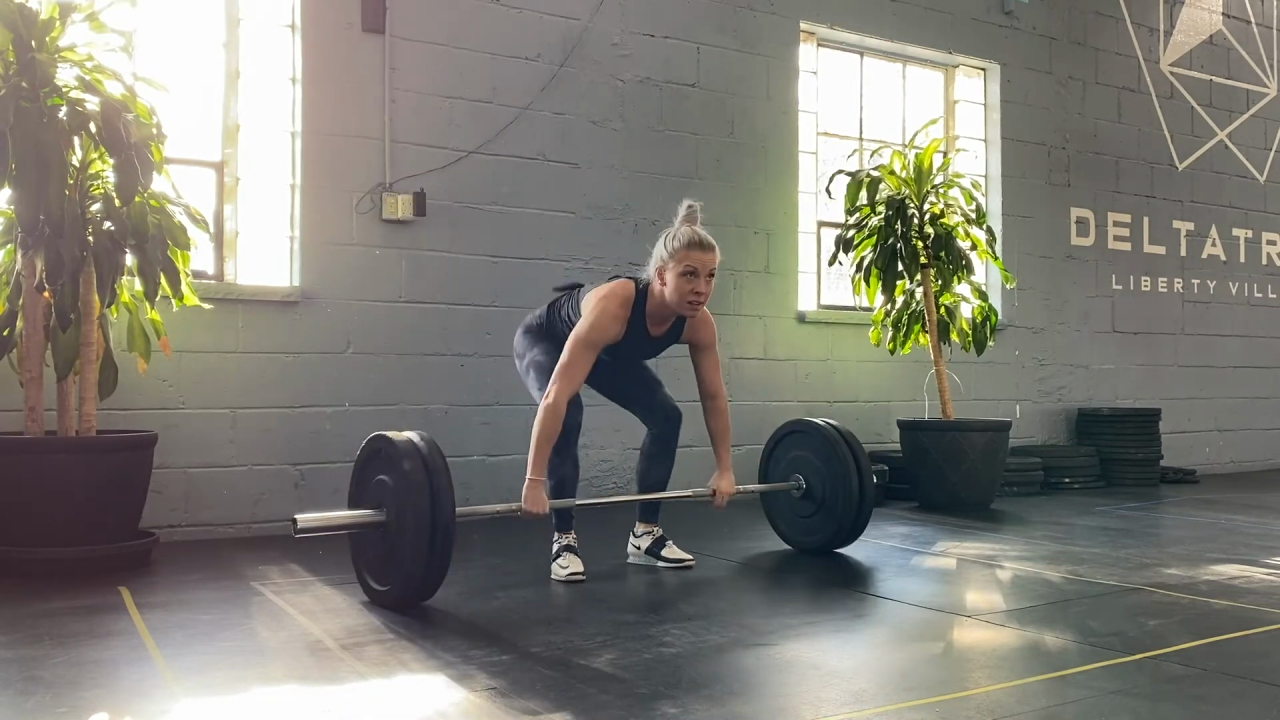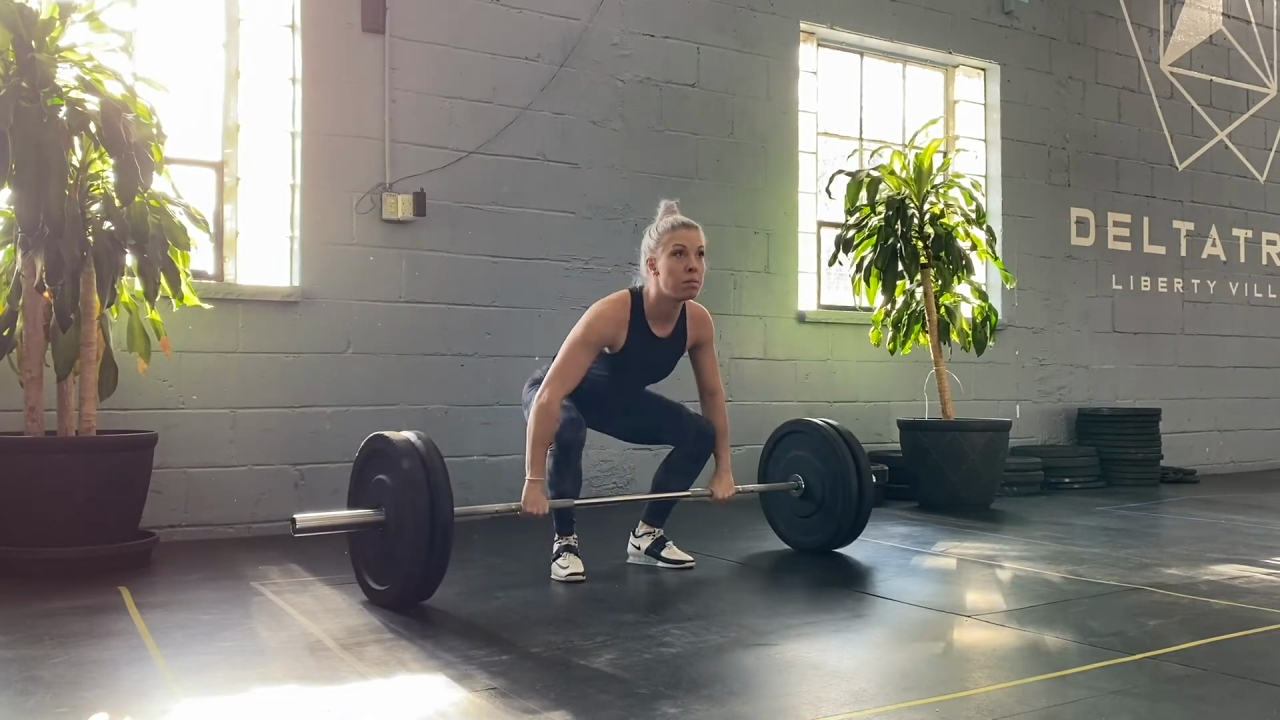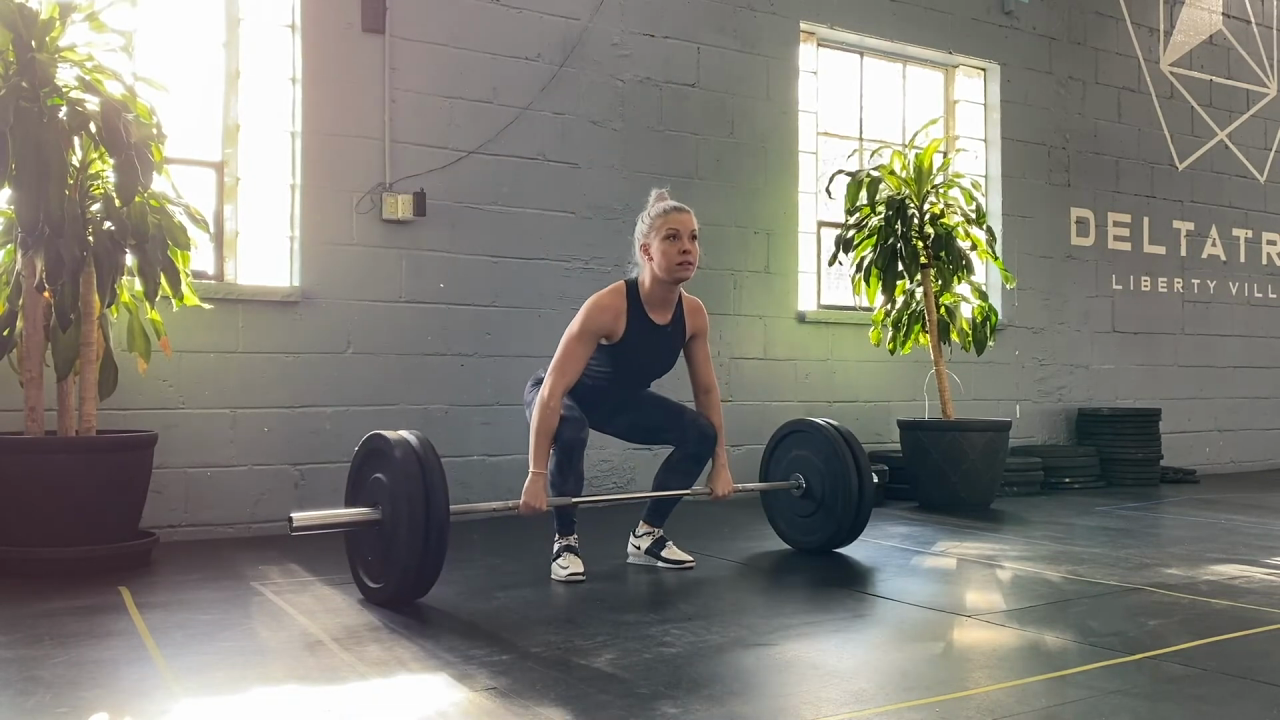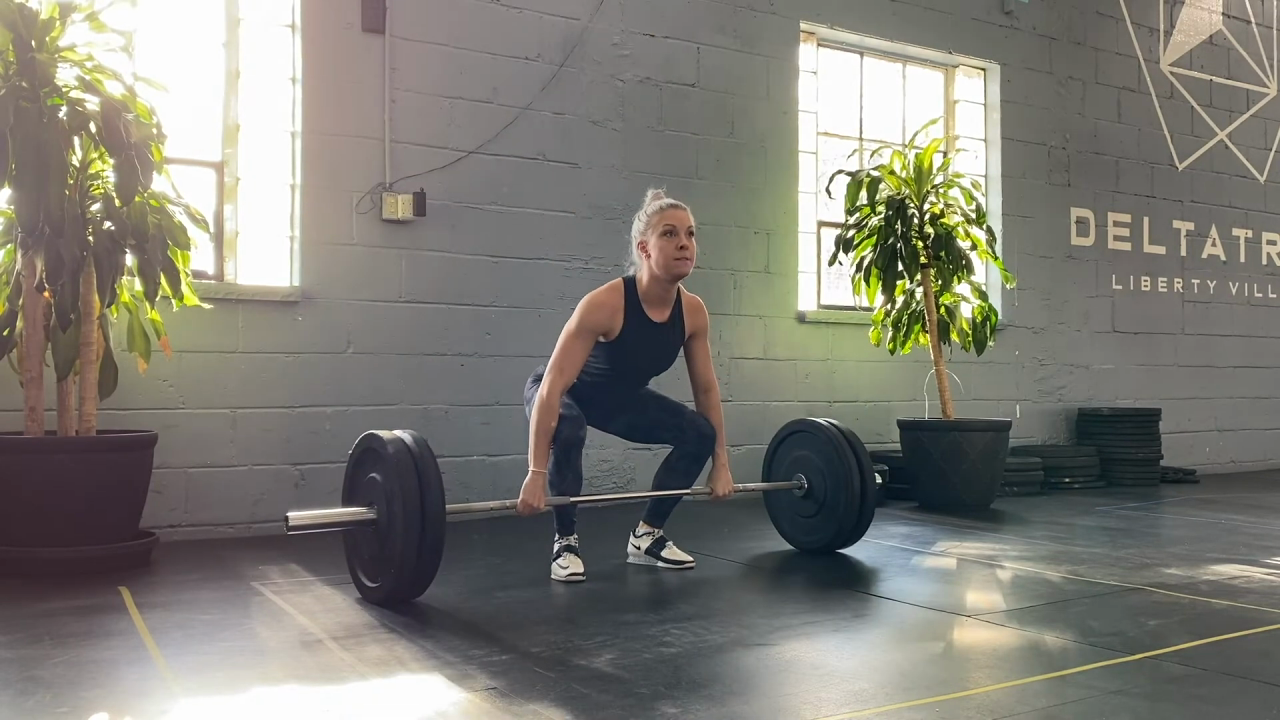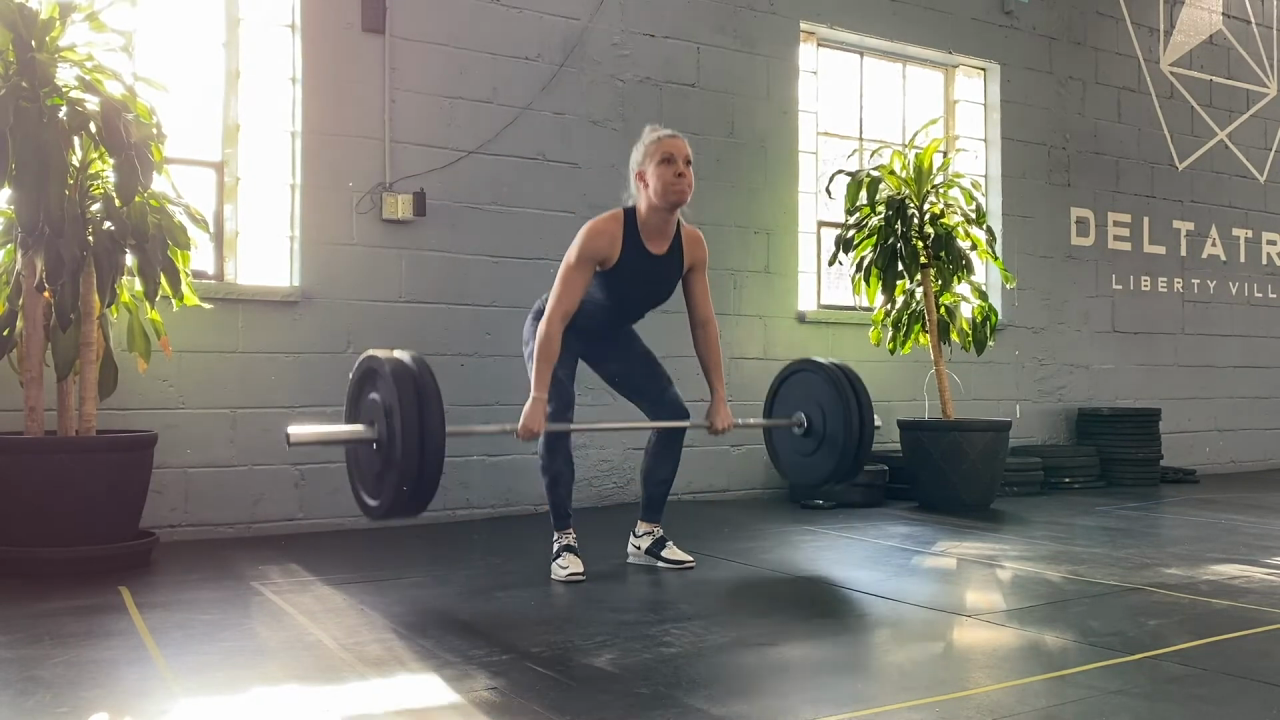
dt=0.5s
person 1, frame 1
left shoulder: (698, 322)
right shoulder: (612, 306)
left elbow: (713, 396)
right elbow: (556, 397)
left wrist: (725, 469)
right wrist: (535, 481)
left hip: (611, 353)
right hip: (544, 340)
left knee: (666, 417)
right knee: (568, 415)
left ankle: (646, 532)
right ankle: (564, 540)
person 1, frame 2
left shoulder: (697, 321)
right shoulder: (610, 315)
left elbow: (712, 394)
right elbow: (549, 397)
left wrist: (723, 467)
right wrist: (534, 481)
left hip: (621, 398)
right hip: (562, 396)
left knee: (700, 434)
right knee: (567, 432)
left ankle: (647, 536)
right ankle: (564, 542)
person 1, frame 3
left shoulder: (693, 313)
right shoulder: (607, 306)
left elbow: (706, 389)
right elbow: (553, 389)
left wrist: (720, 463)
right wrist: (537, 475)
left hip: (622, 399)
right hip: (567, 396)
left knee: (700, 433)
right knee: (569, 433)
left ankle: (647, 535)
right ankle: (565, 542)
person 1, frame 4
left shoulder: (693, 311)
right shoulder: (603, 304)
left elbow: (706, 388)
right elbow: (552, 389)
left wrist: (720, 462)
right wrist: (537, 474)
left hip: (621, 394)
right hip: (565, 392)
left knee: (700, 432)
right knee: (568, 431)
left ankle: (647, 535)
right ankle: (565, 542)
person 1, frame 5
left shoulder: (692, 244)
right shoulder: (604, 232)
left elbow: (703, 323)
right elbow: (554, 318)
left wrist: (719, 399)
right wrist: (537, 399)
left hip: (613, 333)
right hip: (561, 328)
left knee: (673, 413)
right knee: (558, 416)
left ankle: (647, 534)
right ankle: (563, 539)
